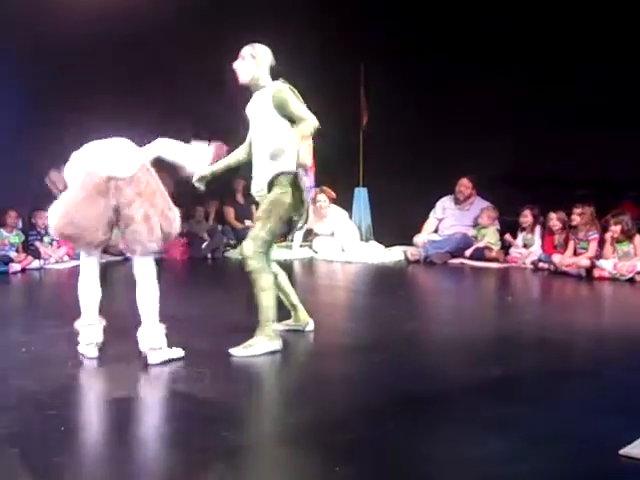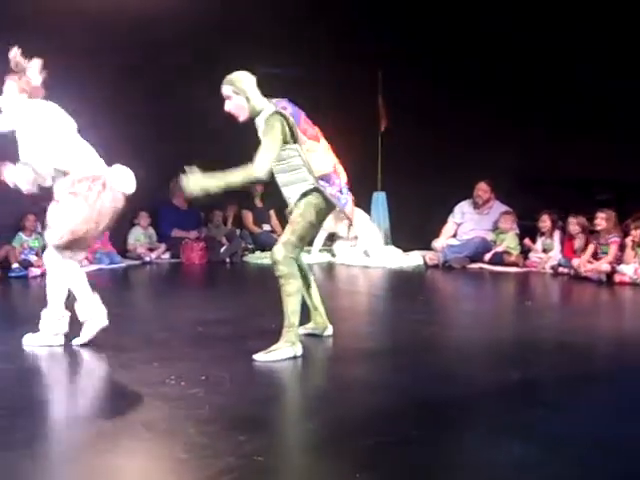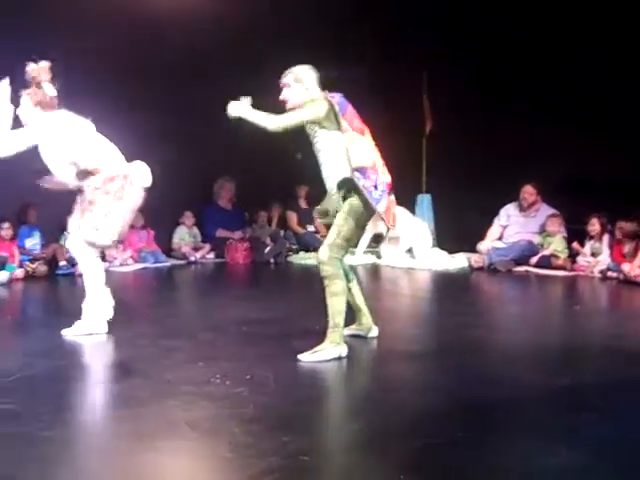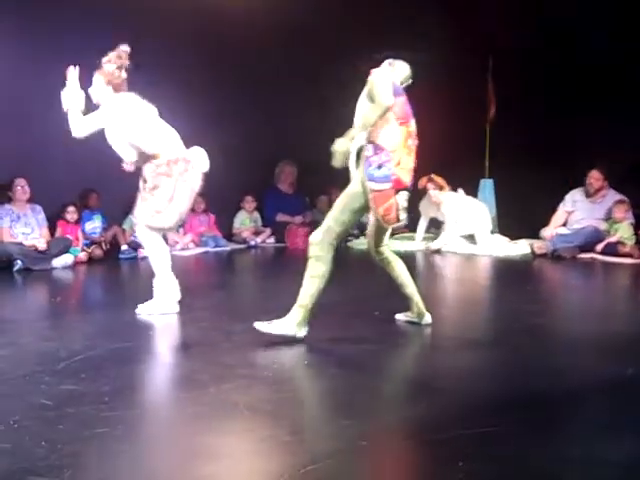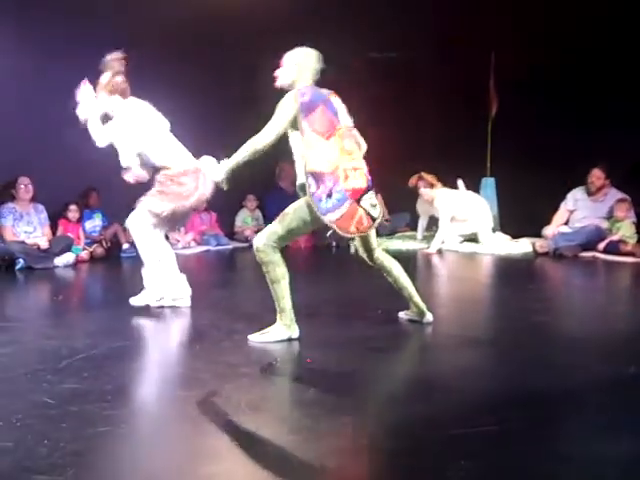
dt=0.5s
person 1, frame 1
left shoulder: (279, 92)
right shoulder: (258, 100)
left elbow: (310, 121)
right elbow: (250, 146)
left wrist: (291, 144)
right wrist: (213, 168)
left hip: (285, 183)
right hip: (269, 186)
left knee: (253, 249)
right knee: (259, 254)
left ankle: (268, 334)
right ankle: (300, 317)
person 1, frame 2
left shoulder: (273, 119)
right shoulder: (271, 115)
left elbow: (260, 169)
left wrist: (212, 183)
left hip: (318, 192)
right hip: (309, 192)
left knee: (283, 254)
right knee: (291, 255)
left ankle: (290, 341)
right ankle: (320, 321)
person 1, frame 3
left shoulder: (323, 103)
right shoulder: (324, 110)
left elbow: (278, 124)
left wrist: (245, 112)
right wrist: (332, 200)
left hip: (365, 190)
right hip: (360, 191)
left knee: (329, 255)
right knee: (336, 257)
left ankle: (335, 341)
right ankle: (364, 323)
person 1, frame 4
left shoulder: (380, 82)
right shoulder: (401, 104)
left elbow: (385, 103)
left wrist: (349, 138)
left hip: (374, 173)
right hip: (392, 180)
left knee: (323, 239)
right knee: (378, 248)
left ankle: (297, 319)
right ankle: (419, 310)
person 1, frame 5
left shoulder: (296, 98)
right shoulder: (329, 99)
left elbow: (263, 140)
right elbow: (358, 142)
left wrist: (226, 165)
left knee: (265, 243)
right knee: (372, 252)
left ankle: (286, 323)
right ankle: (419, 308)
person 2, frame 1
left shoulder: (74, 165)
right shoulder: (125, 150)
right elbow: (157, 148)
right wrist: (198, 155)
left hip: (97, 183)
right hip: (133, 180)
left knee: (88, 259)
right knee: (144, 263)
left ankle: (89, 338)
right ankle: (154, 345)
person 2, frame 2
left shoulder: (29, 116)
right shoulder: (44, 113)
left elbow: (38, 171)
left hip: (86, 188)
right hip: (93, 186)
left knee: (56, 256)
right knee: (67, 257)
left ankle: (53, 329)
right ankle: (92, 313)
person 2, frame 3
left shoulder: (47, 126)
right shoulder: (56, 123)
right wrist: (68, 182)
left hip: (113, 184)
right hip: (104, 184)
left knee: (86, 248)
right knee: (83, 247)
left ankle: (94, 318)
right ankle: (101, 308)
person 2, frame 4
left shoulder: (118, 107)
right shoulder: (116, 107)
left hip: (172, 169)
right hip: (164, 169)
left knee: (149, 232)
right knee: (147, 231)
left ankle: (167, 297)
right ankle: (166, 294)
person 2, frame 5
left shoulder: (129, 115)
right shoulder: (132, 110)
left hip: (183, 176)
right hip: (178, 174)
left knee: (139, 221)
right knee: (153, 230)
left ankle: (156, 286)
right ankle: (178, 290)
